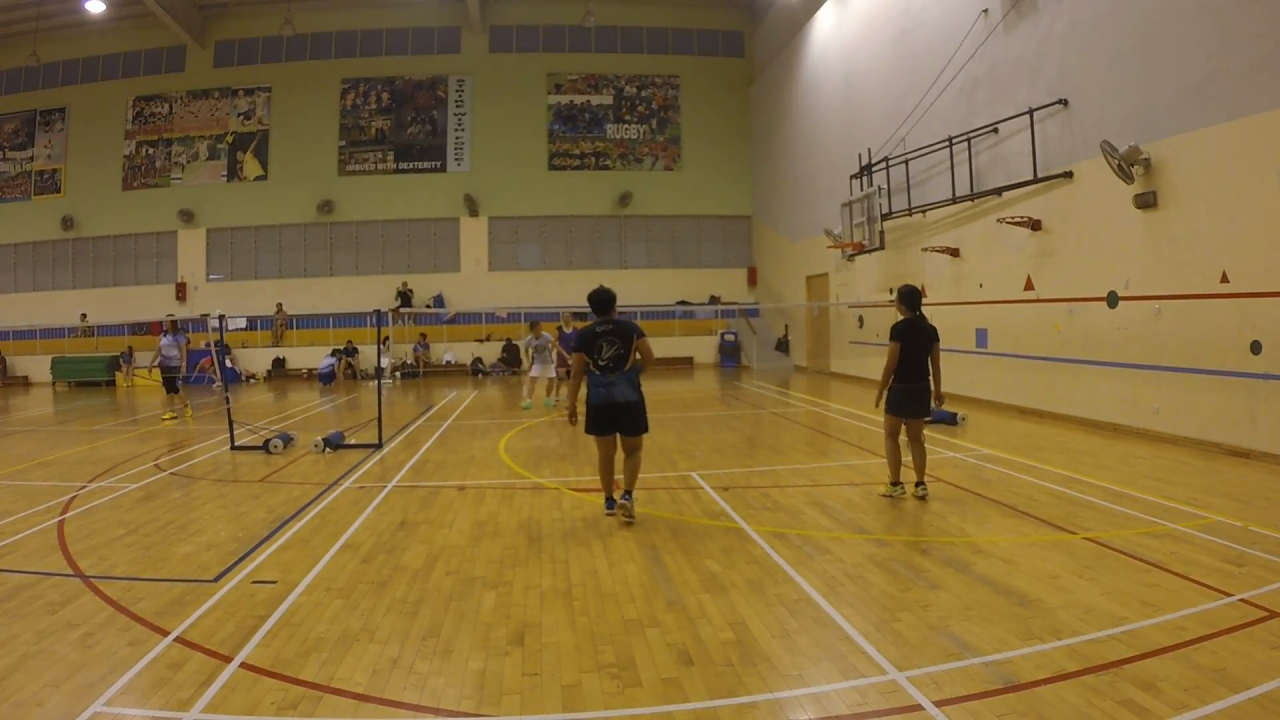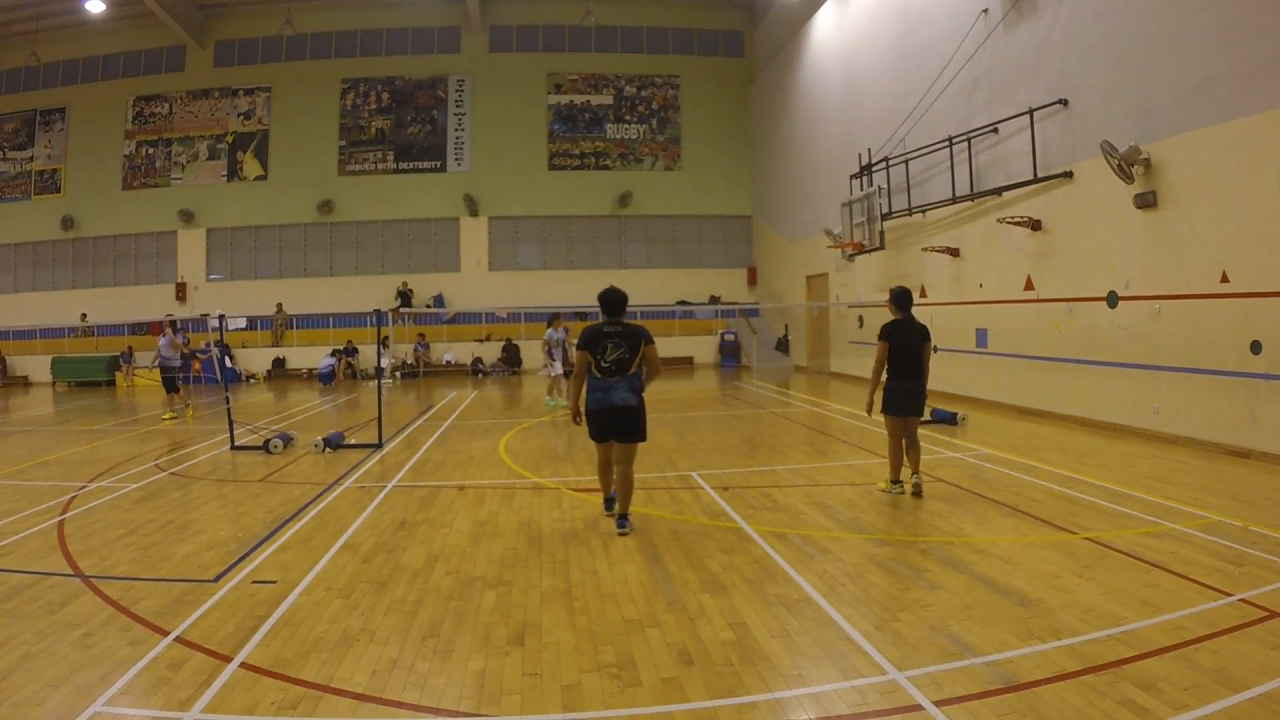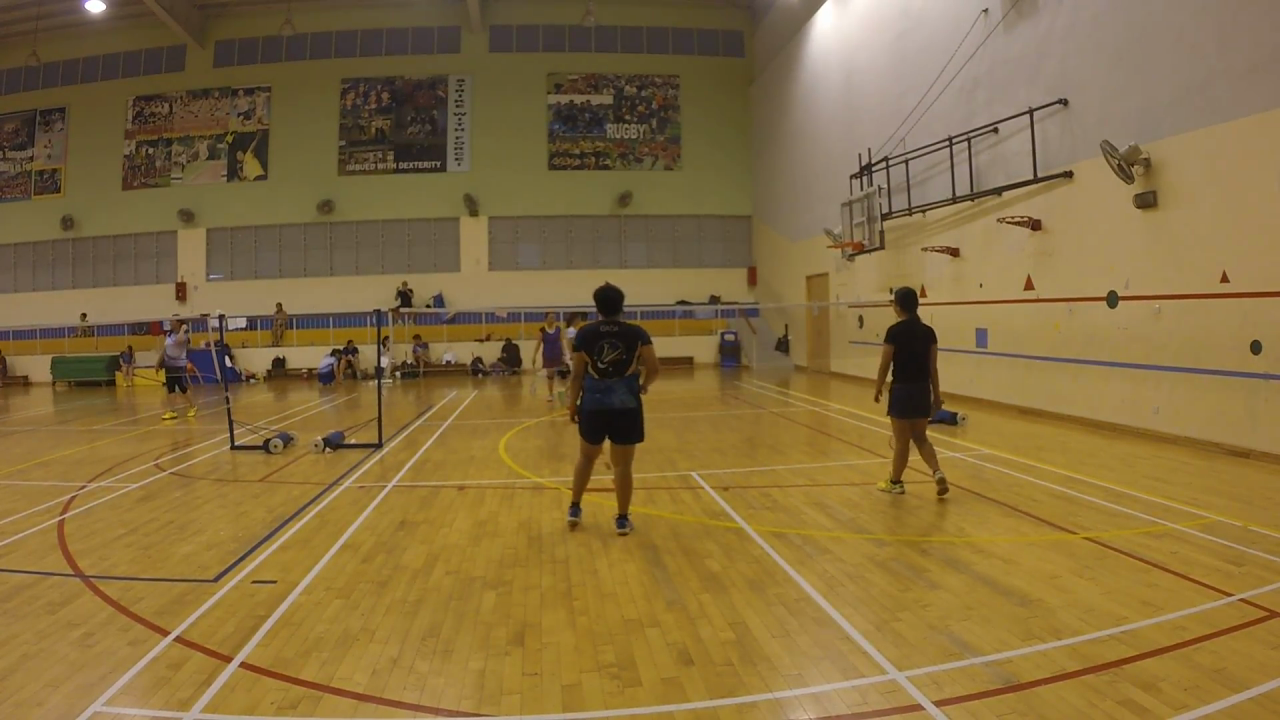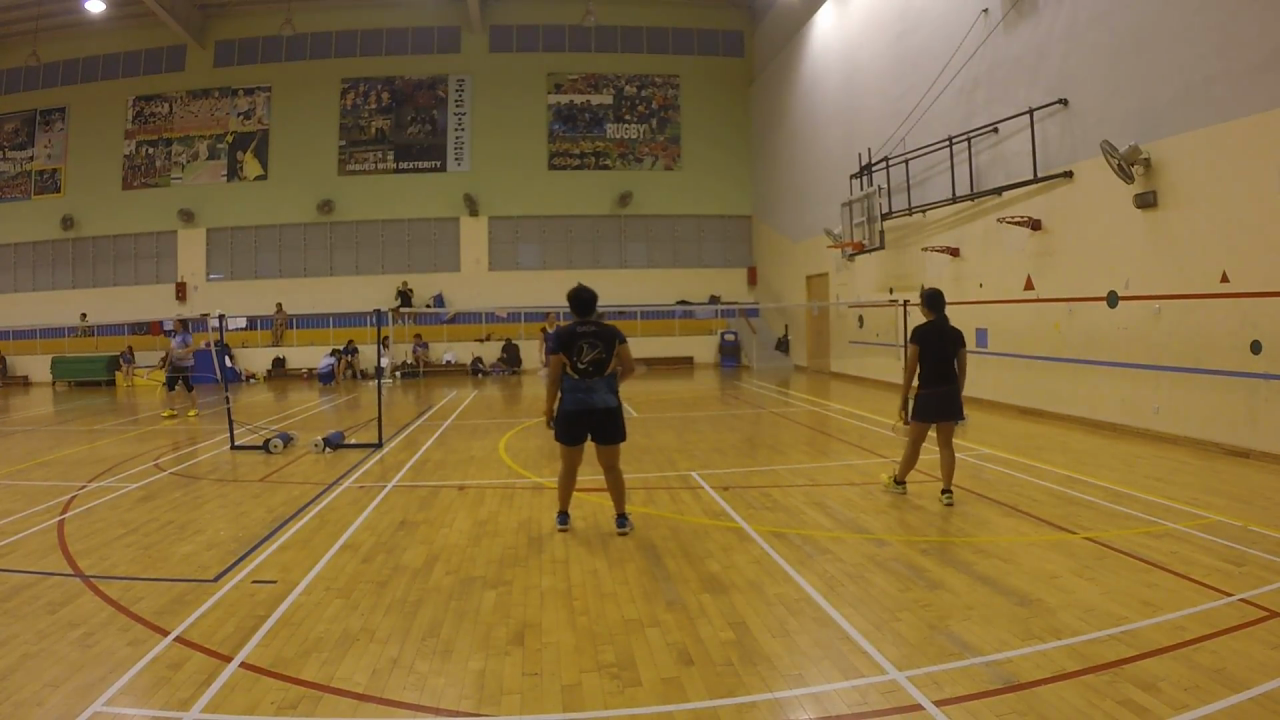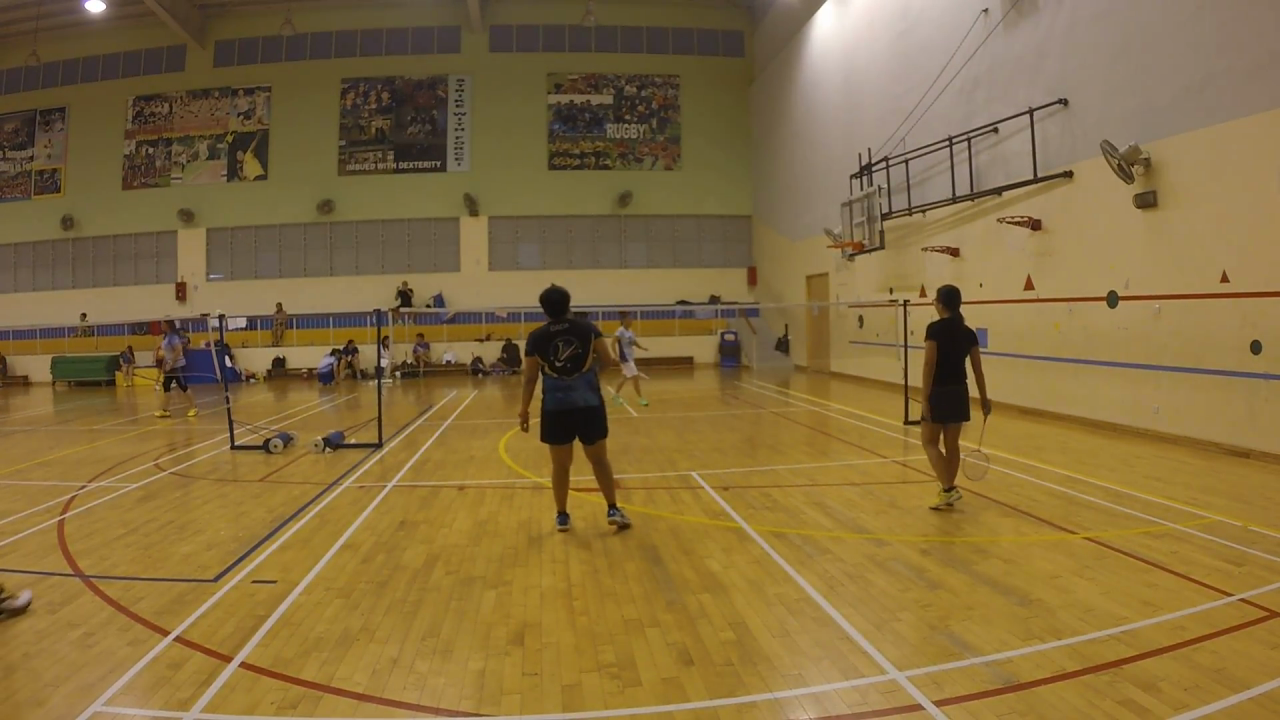
dt=0.4s
person 1, frame 1
left shoulder: (583, 335)
right shoulder: (630, 328)
left elbow: (577, 373)
right elbow: (649, 358)
left wrist: (572, 404)
left hip: (599, 401)
right hip: (629, 398)
left knee: (605, 453)
right knee: (633, 450)
left ankle: (609, 501)
right ankle: (627, 495)
person 1, frame 2
left shoulder: (588, 334)
right shoulder: (640, 333)
left elbow: (579, 373)
right elbow: (656, 368)
left wrist: (574, 403)
right wrist: (643, 383)
left hip: (597, 404)
right hip: (629, 405)
left knee: (604, 456)
right knee: (624, 463)
left ankle: (608, 501)
right ankle: (622, 518)
person 1, frame 3
left shoulder: (584, 334)
right shoulder: (637, 333)
left elbow: (577, 375)
right elbow: (653, 369)
left wrist: (573, 403)
right wrist: (644, 384)
left hip: (593, 405)
right hip: (626, 407)
left knee: (586, 457)
right knee: (622, 465)
left ankle: (574, 508)
right ankle: (622, 519)
person 1, frame 4
left shoulder: (560, 335)
right shoulder: (612, 333)
left elbow: (554, 378)
right elbow: (629, 368)
left wrist: (549, 407)
left hip: (572, 408)
right hip: (606, 408)
left knee: (569, 466)
right knee: (611, 466)
left ankle: (562, 516)
right ankle: (622, 518)
person 1, frame 5
left shoulder: (536, 338)
right shoulder: (587, 329)
left elbow: (530, 379)
right elbow: (607, 360)
left wrist: (524, 410)
left hip: (555, 408)
right hip: (589, 404)
left knee: (560, 465)
right knee: (599, 459)
left ankle: (562, 516)
right ankle: (613, 509)
person 2, frame 1
left shoulder: (899, 328)
right shoulder: (930, 330)
left elbow: (891, 364)
right elbow: (935, 364)
left wrist: (881, 391)
right wrist: (937, 391)
left hip: (901, 389)
right hip: (922, 389)
left knee: (891, 437)
right knee: (916, 438)
left ankle: (896, 484)
right ankle: (921, 485)
person 2, frame 2
left shoulder: (889, 329)
right shoulder: (922, 330)
left elbow: (879, 365)
right elbow: (926, 364)
left wrist: (871, 395)
left hip: (896, 388)
right hip: (916, 388)
left knee: (895, 437)
right knee: (911, 435)
left ankle: (895, 482)
right ankle: (915, 475)
person 2, frame 3
left shoulder: (895, 331)
right shoulder: (928, 331)
left elbow: (885, 365)
right elbow: (933, 367)
left wrist: (878, 389)
right wrist: (936, 394)
left hip: (902, 390)
right hip: (922, 390)
left knee: (902, 440)
right knee: (920, 437)
left ankle: (895, 482)
right ankle: (937, 472)
person 2, frame 4
left shoulder: (920, 332)
right shoulder: (956, 334)
left elbow: (911, 369)
right elbow: (962, 370)
left wrist: (903, 399)
right wrist: (957, 395)
left hip: (928, 394)
right hip: (950, 394)
left knee: (914, 442)
right knee: (946, 444)
left ankle: (898, 481)
right ankle: (947, 491)
person 2, frame 5
left shoulder: (935, 329)
right shoulder: (968, 332)
left elbow: (929, 366)
right elbow: (977, 368)
left wrist: (925, 398)
right wrist: (984, 397)
left hip: (939, 393)
right hip: (959, 392)
left knee: (929, 442)
right knee: (951, 444)
left ankle: (948, 489)
right ankle: (948, 490)
